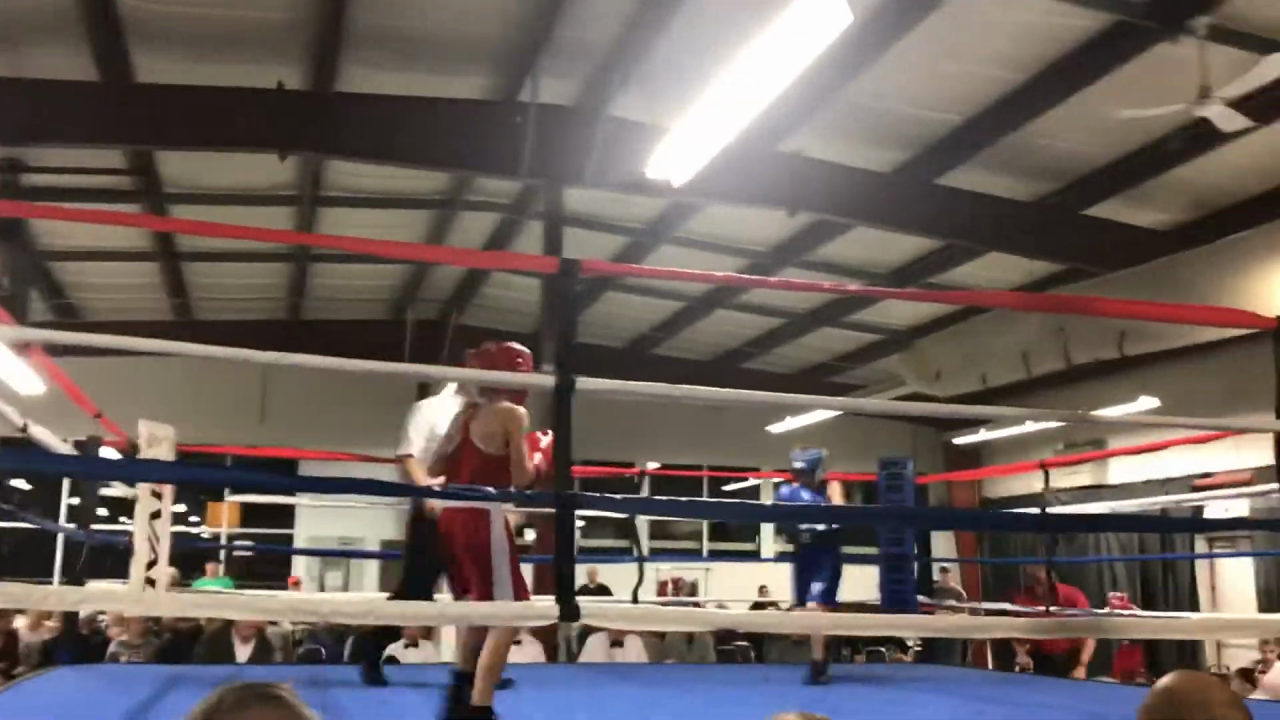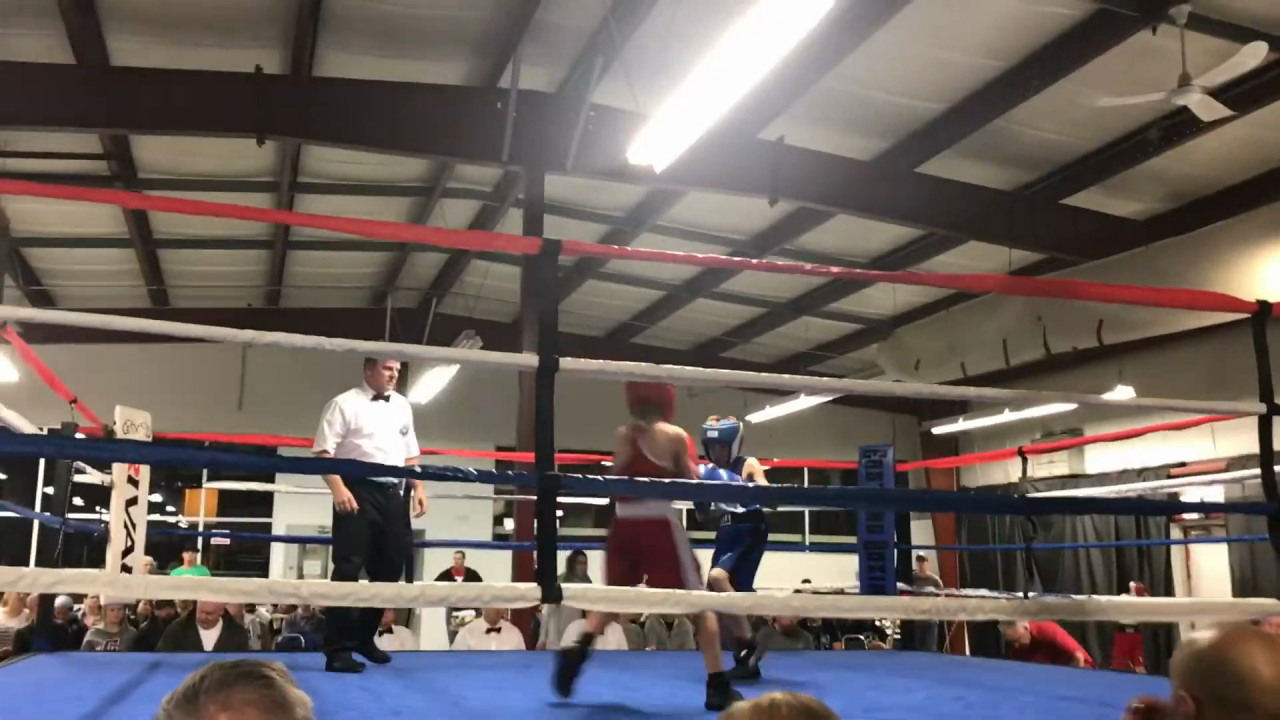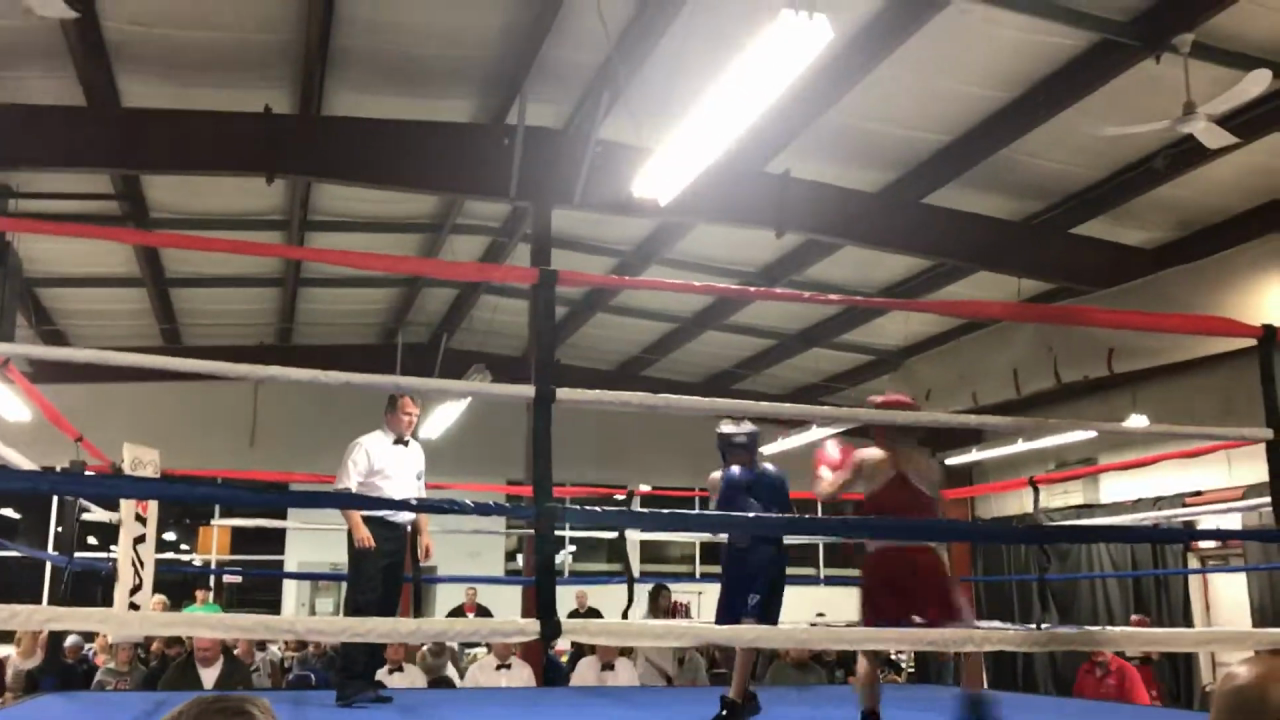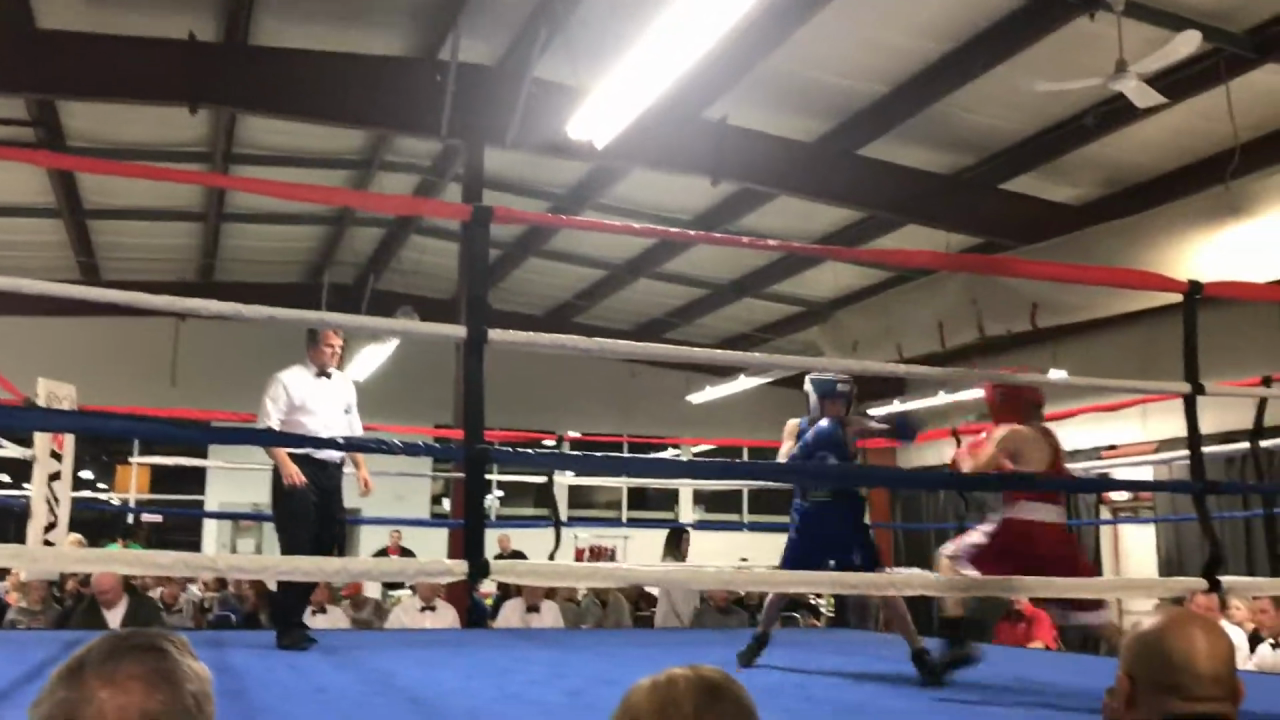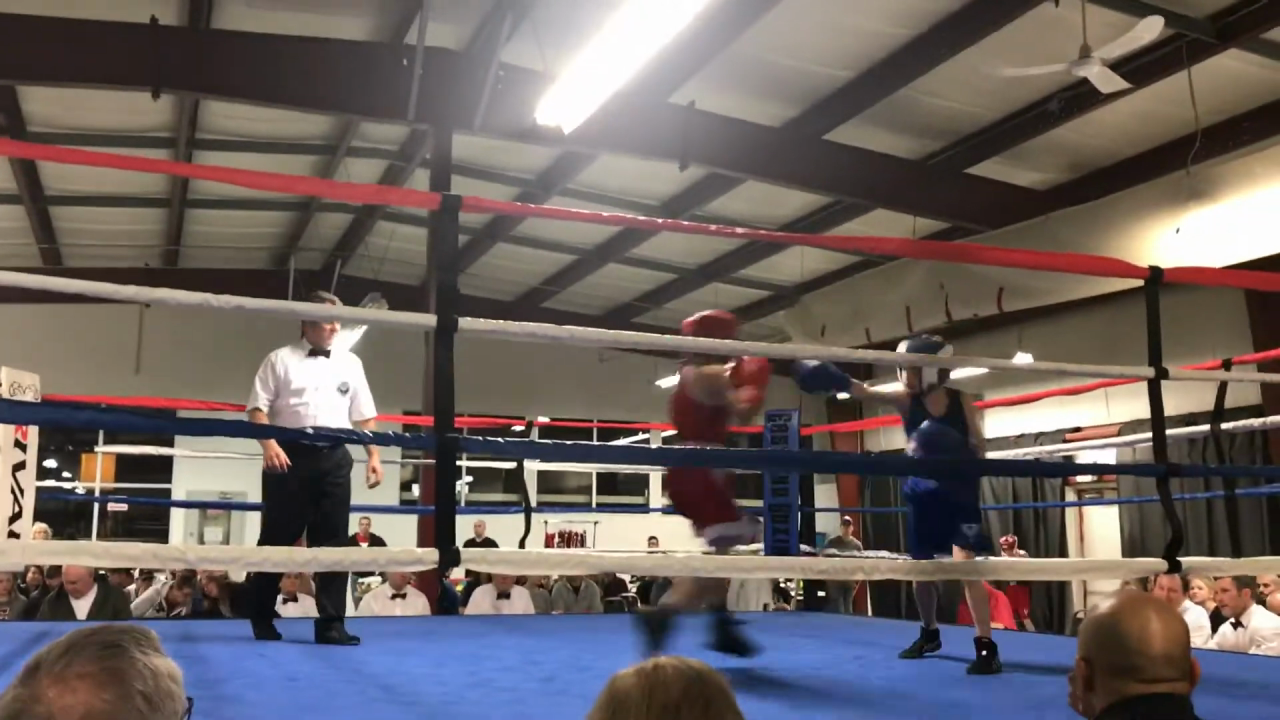
dt=0.7s
person 1, frame 1
left shoulder: (465, 414)
right shoulder: (512, 415)
left elbow: (433, 467)
right elbow: (521, 478)
right wrist: (542, 456)
left hip: (453, 515)
right hip: (483, 516)
left ankle: (461, 689)
person 1, frame 2
left shoulder: (623, 435)
right shoulder: (674, 436)
right wrist: (688, 463)
left hip: (624, 525)
right hip: (658, 523)
left ankle: (574, 654)
right ankle: (717, 686)
person 1, frame 3
left shoulder: (866, 459)
right shoulder: (929, 465)
left elbow: (827, 493)
right elbow: (938, 516)
left wrist: (827, 469)
left hip: (882, 558)
right hip: (922, 557)
left knee: (870, 647)
right knee: (956, 630)
person 1, frame 4
left shoulder: (1010, 434)
right shoulder: (1045, 437)
left elbow: (972, 469)
left wrist: (966, 454)
left hip: (1020, 526)
right hip: (1055, 532)
left knee: (950, 557)
right knee: (1094, 612)
left ankle: (956, 641)
person 1, frame 5
left shoulder: (691, 373)
right shoulder: (713, 375)
right elbow: (745, 412)
left wrist: (736, 379)
right wrist: (755, 385)
left hip: (695, 465)
right hip: (697, 466)
left knee: (725, 542)
right knee: (726, 540)
left ankle: (722, 622)
right ankle: (660, 616)
person 2, frame 1
right shoulder: (430, 410)
right elbow: (407, 456)
right wrist: (427, 495)
right hip: (431, 510)
right knee: (417, 585)
right ankle: (369, 654)
person 2, frame 2
left shoulder: (402, 406)
right shoulder: (345, 404)
left elbow: (409, 453)
right elbow: (323, 450)
left wrist: (418, 487)
right wrist: (338, 488)
left hip: (391, 494)
right hip: (357, 493)
left knee: (390, 569)
right knee: (348, 570)
left ankle: (364, 637)
right ankle: (339, 651)
person 2, frame 3
left shoulder: (416, 451)
right shoulder: (367, 445)
right elbow: (344, 488)
left wrist: (423, 534)
right wrist: (357, 526)
left hip: (398, 535)
right hip: (370, 531)
left knee: (385, 609)
right knee: (361, 603)
left ankle: (366, 681)
right ankle: (350, 683)
person 2, frame 4
left shoulder: (345, 384)
right shoulder: (288, 380)
left elbow: (352, 433)
right elbow: (267, 427)
left wrist: (361, 467)
right wrist: (284, 464)
left hip: (330, 472)
right hip: (299, 470)
left knee: (325, 547)
right knee: (298, 547)
left ankle: (291, 618)
right ankle: (289, 627)
person 2, frame 5
left shoulder: (350, 363)
right shoulder: (280, 360)
left elbow: (363, 415)
right elbow: (258, 407)
left wrist: (373, 454)
right wrist: (269, 445)
left hip: (333, 458)
right hip: (289, 457)
left knee: (332, 539)
right knee: (278, 537)
left ankle: (330, 624)
right ankle: (262, 616)
person 3, frame 1
left shoulder: (831, 487)
right shoulder: (795, 491)
right elbow: (789, 531)
left wrist: (818, 506)
left hip: (825, 555)
right hip: (803, 556)
left knee: (814, 608)
right knee: (802, 610)
left ankle: (819, 663)
right ankle: (821, 653)
person 3, frame 2
left shoulder: (748, 466)
right shoulder: (710, 471)
right elbow: (705, 515)
left hip: (749, 535)
right hip: (725, 536)
left knee: (717, 578)
left ankle: (747, 642)
right ankle: (747, 660)
person 3, frame 3
left shoulder: (767, 475)
right shoulder: (717, 479)
left elbow: (786, 514)
left wrist: (780, 502)
right wrist: (727, 496)
left hip: (766, 557)
right hip: (735, 558)
left knee: (749, 628)
right knee: (728, 629)
person 3, frame 4
left shoulder: (849, 427)
right shoulder: (796, 427)
right wrist: (805, 449)
left hip: (845, 515)
right hip: (809, 516)
left ankle: (920, 654)
right ankle: (760, 638)
person 3, frame 5
left shoulder: (962, 403)
right shoulder: (904, 398)
left elbow: (978, 451)
right elbow: (866, 393)
left wrist: (953, 445)
right wrist: (839, 378)
left hip: (957, 489)
right hip: (921, 489)
left knee: (962, 562)
left ankle: (986, 646)
right ankle: (929, 632)
